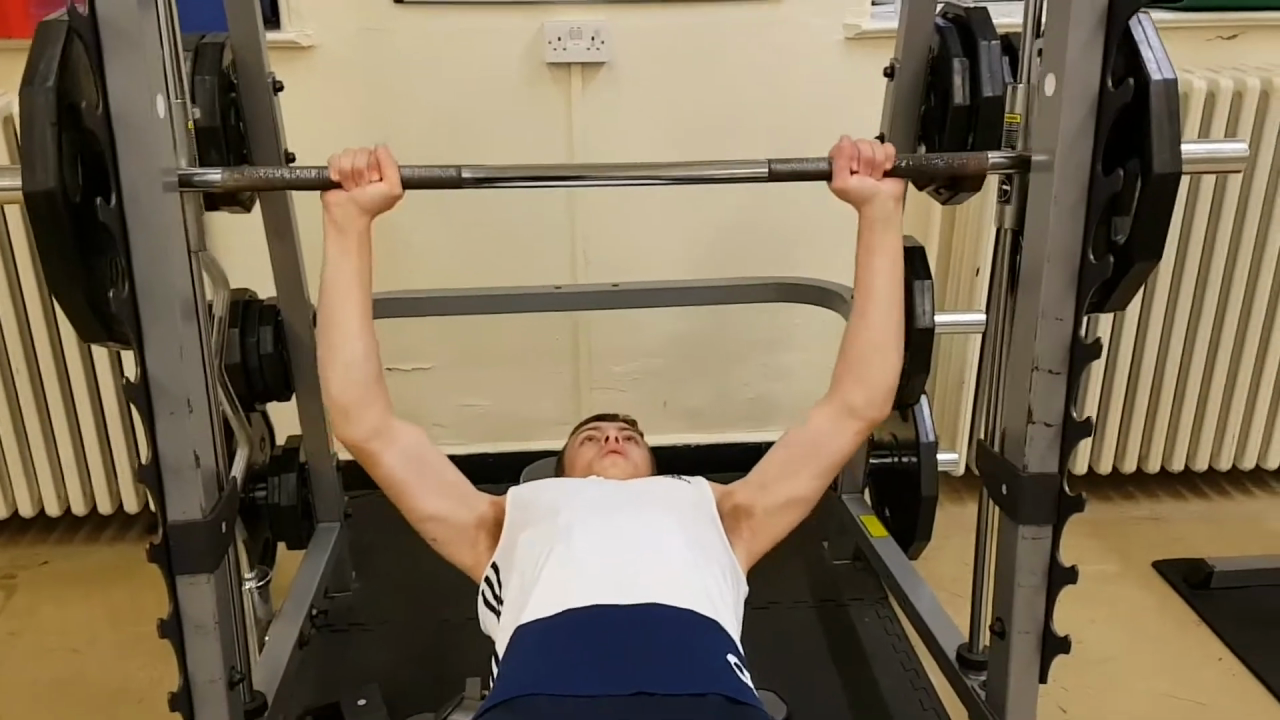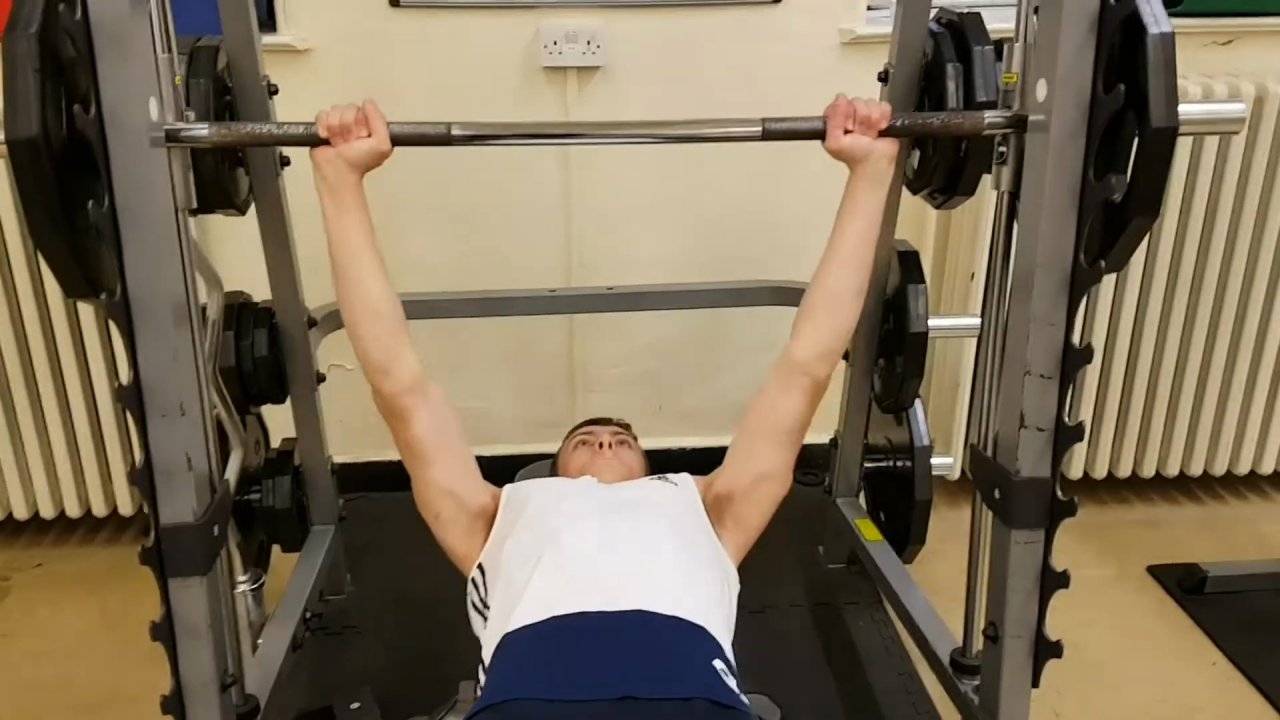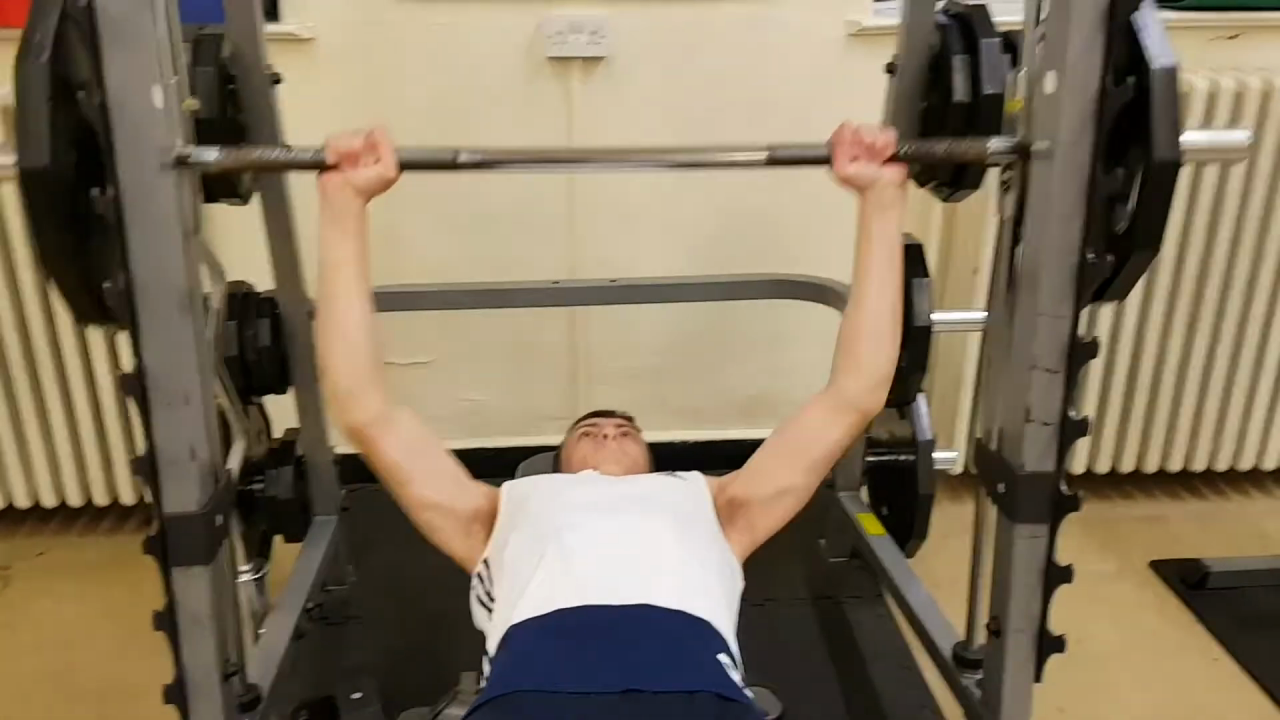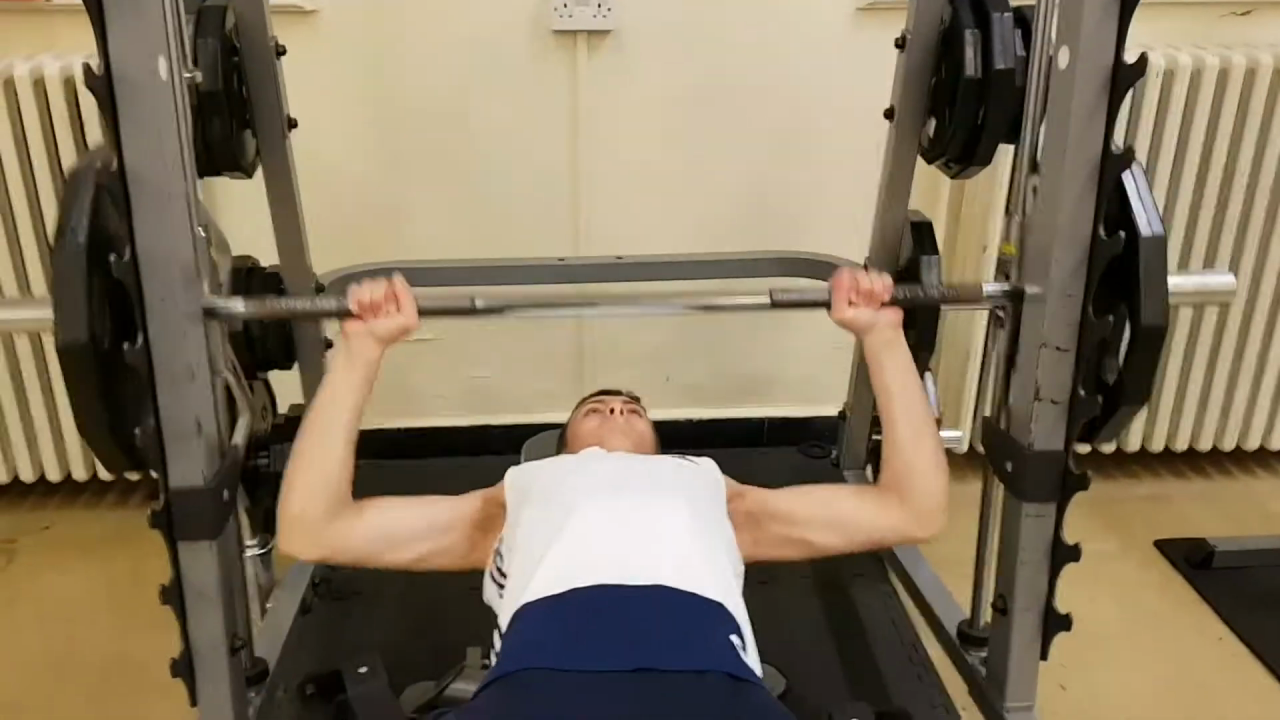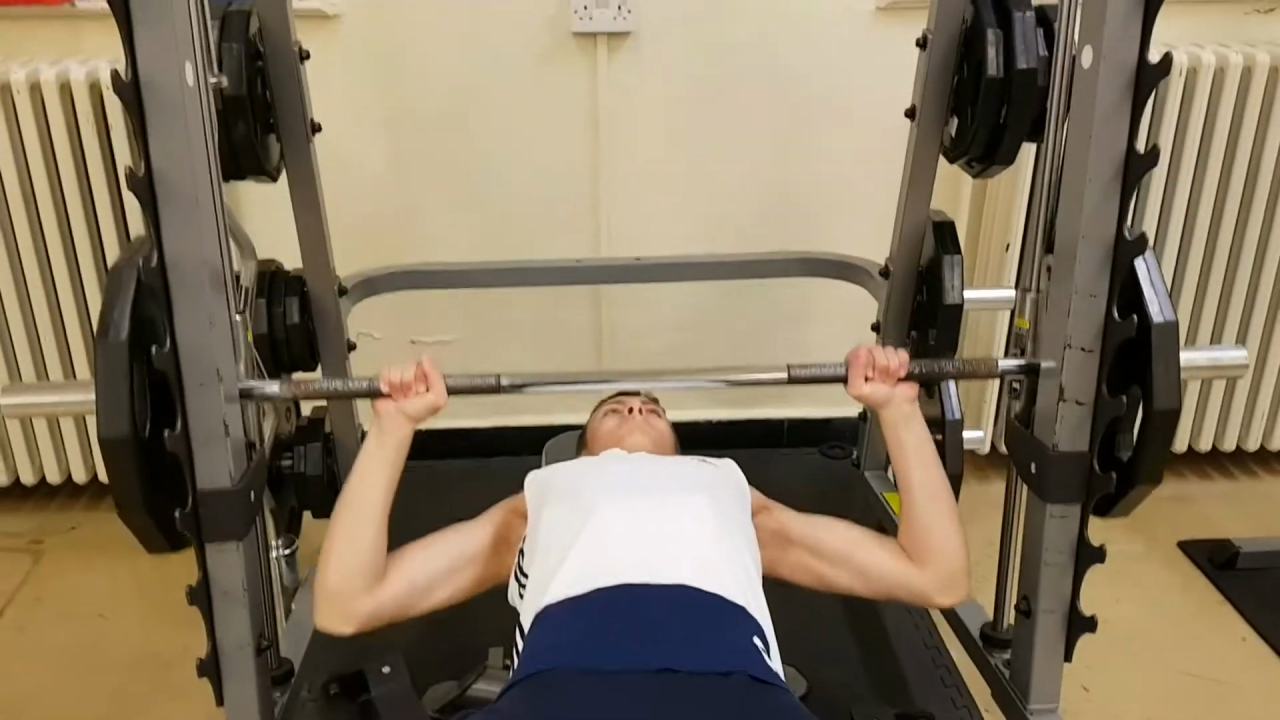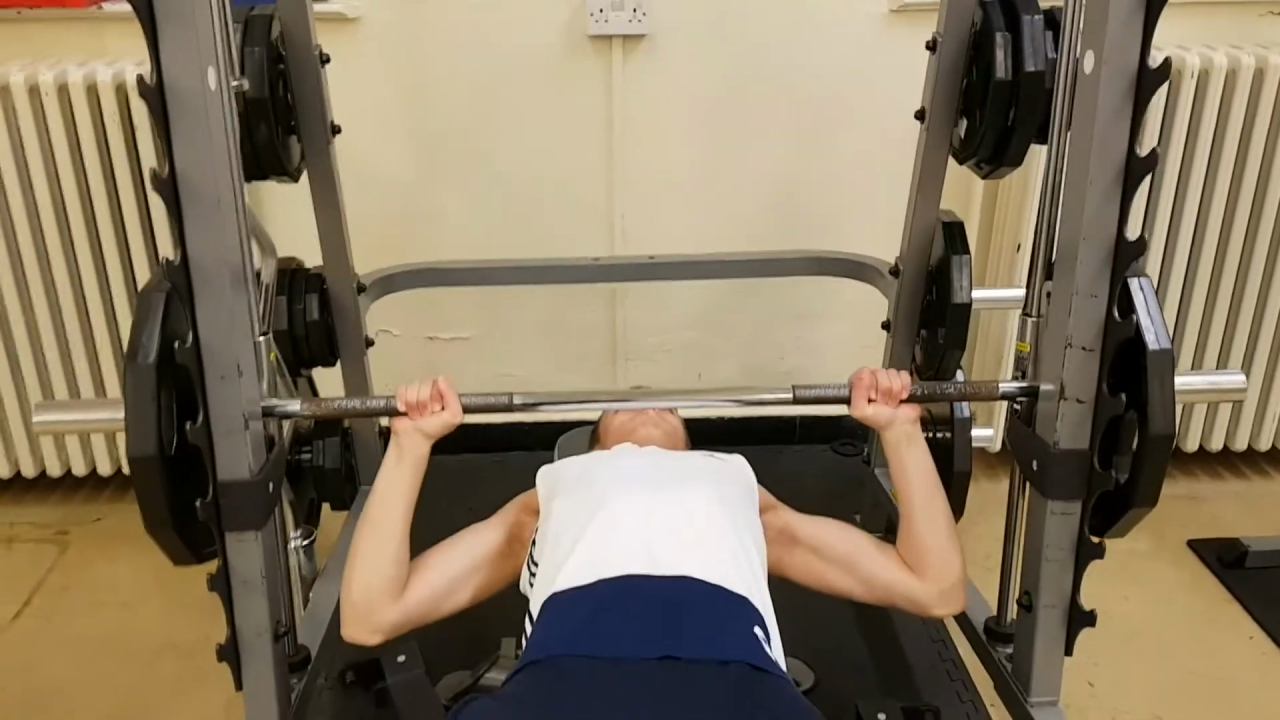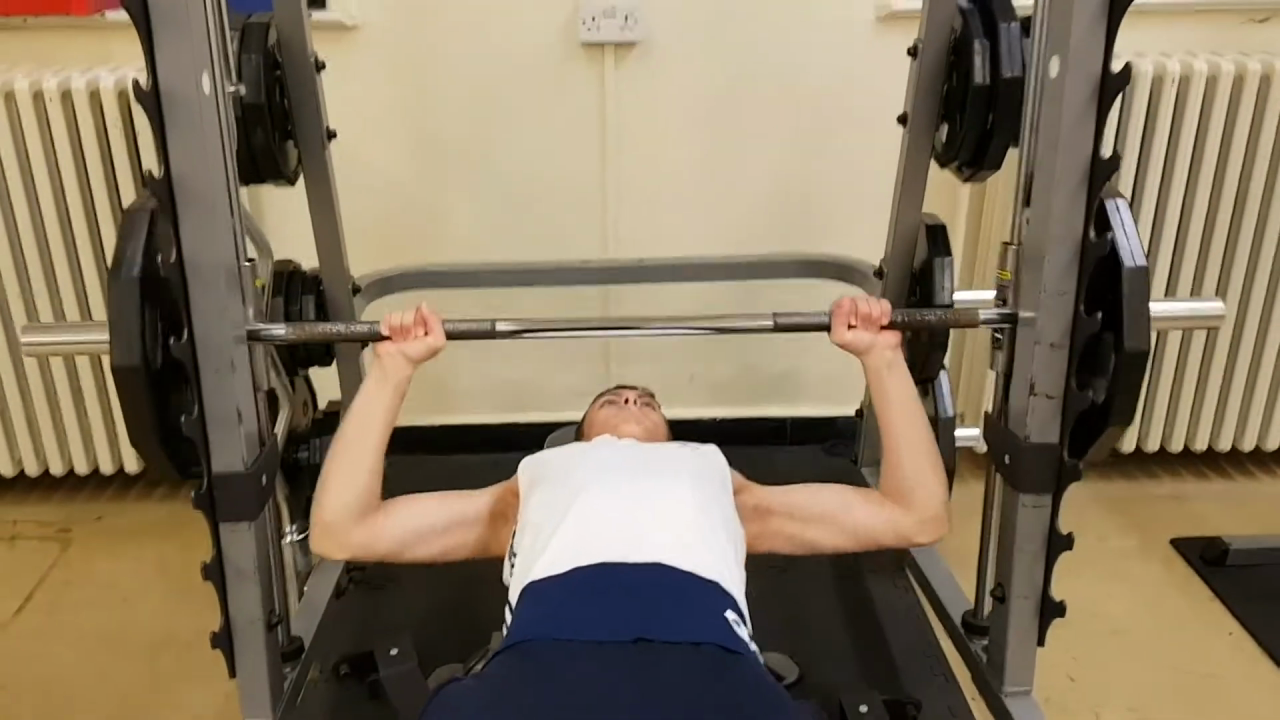
dt=0.4s
person 1, frame 1
left shoulder: (712, 509)
right shoulder: (510, 516)
left elbow: (859, 402)
right elbow: (362, 420)
left wrist: (878, 208)
right wrist: (349, 219)
person 1, frame 2
left shoulder: (701, 507)
right shoulder: (502, 516)
left elbow: (805, 366)
right elbow: (400, 381)
left wrist: (869, 169)
right wrist: (341, 175)
person 1, frame 3
left shoulder: (708, 505)
right shoulder: (508, 509)
left elbow: (855, 395)
right elbow: (363, 407)
left wrist: (881, 195)
right wrist: (344, 200)
person 1, frame 4
left shoulder: (712, 488)
right shoulder: (515, 498)
left elbow: (916, 509)
right elbow: (310, 527)
left wrist: (880, 334)
right wrist: (361, 348)
person 1, frame 5
left shoulder: (734, 491)
right shoulder: (537, 499)
left elbow: (939, 577)
right elbow: (344, 603)
left wrist: (897, 409)
right wrist: (394, 424)
person 1, frame 6
left shoulder: (740, 486)
right shoulder: (547, 494)
left elbow: (935, 587)
right elbow: (370, 615)
left wrist: (898, 428)
right wrist: (412, 441)
person 1, frame 7
left shoulder: (718, 478)
right shoulder: (531, 483)
left elbow: (918, 515)
right elbow: (340, 530)
left wrist: (880, 356)
right wrist: (392, 369)
left hip: (706, 666)
right hip: (547, 662)
